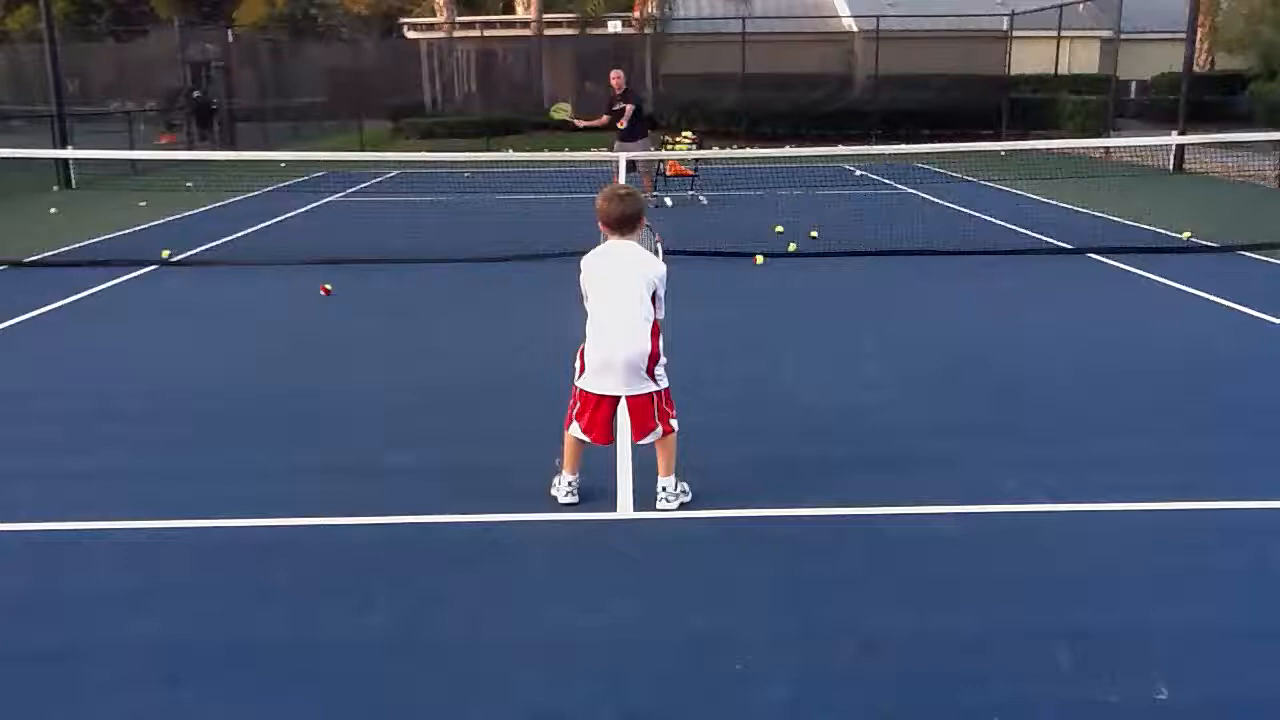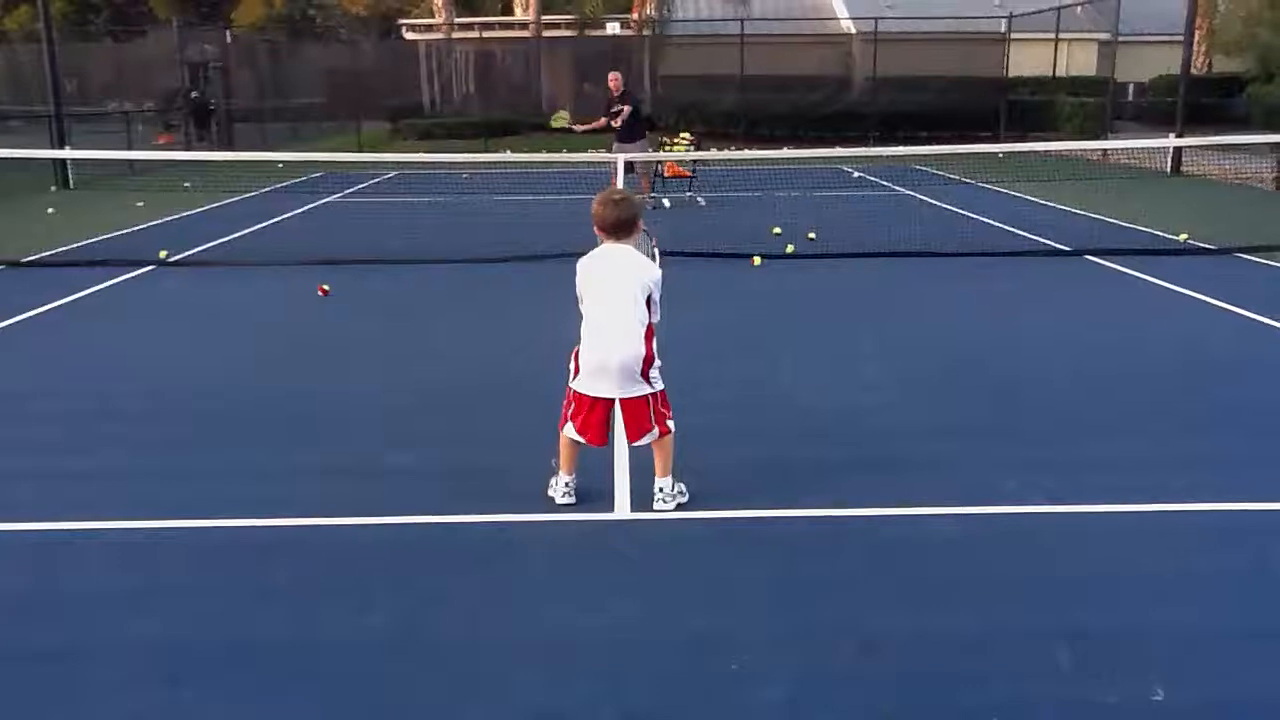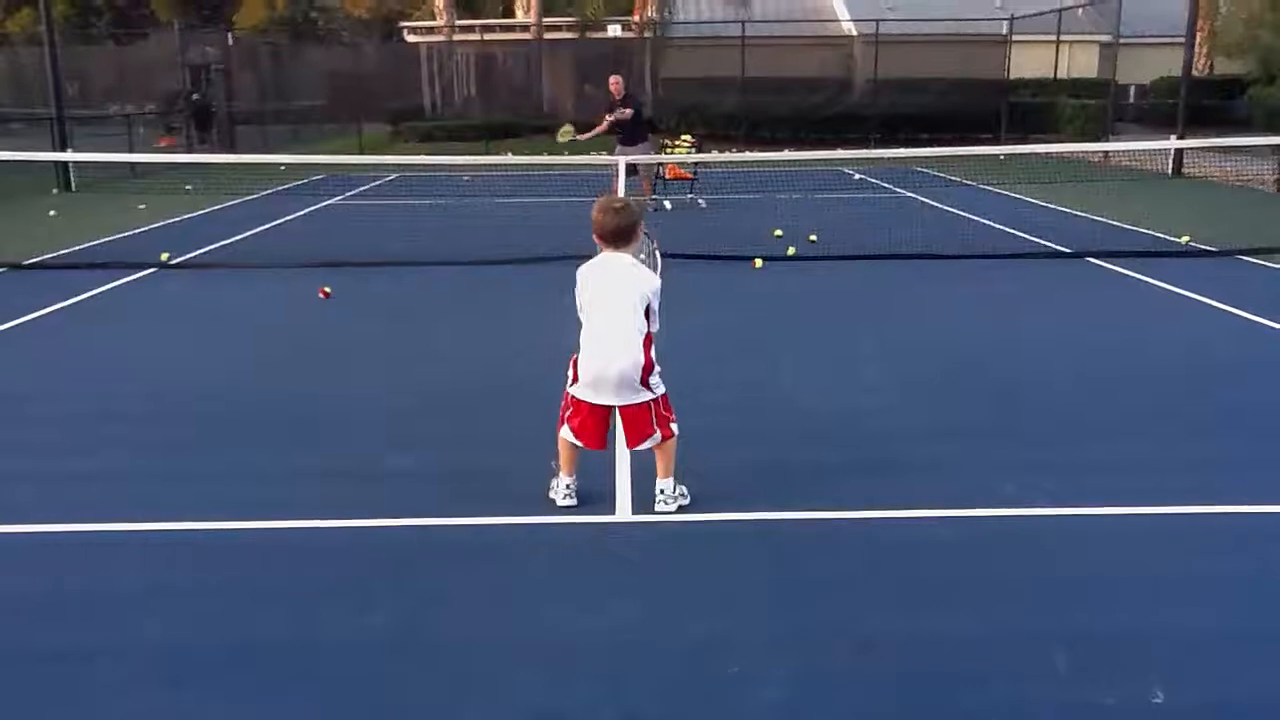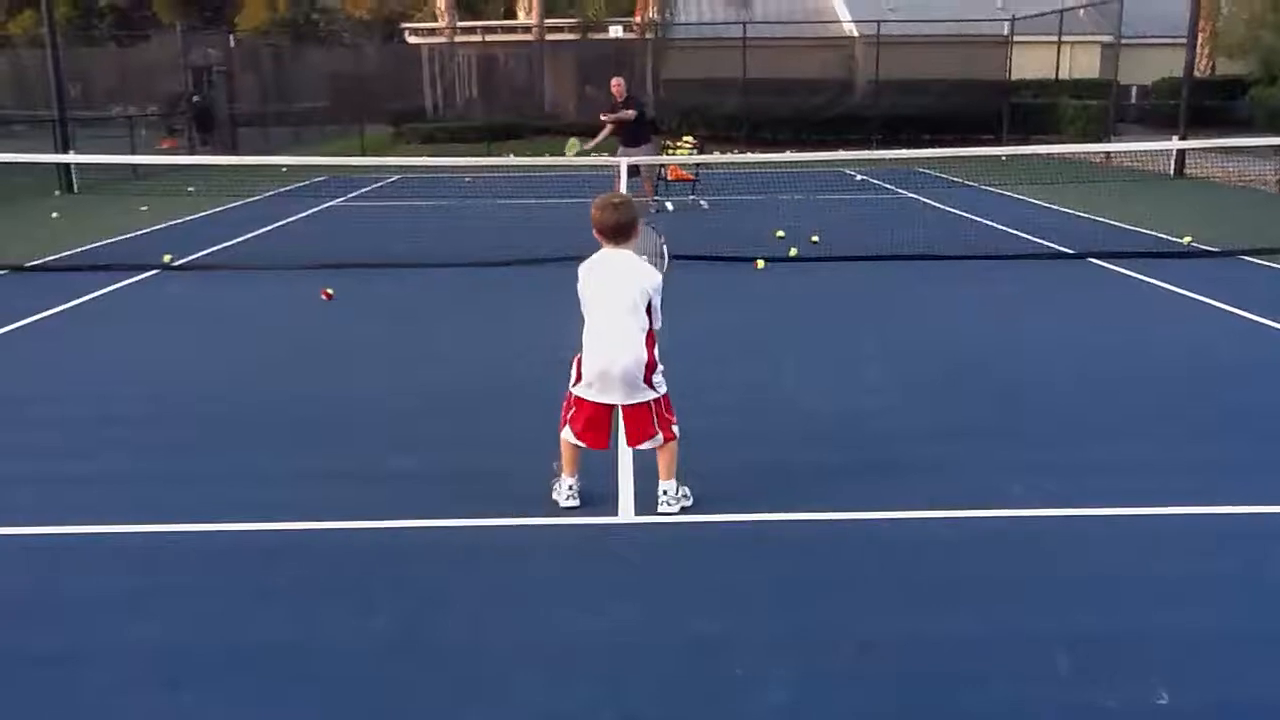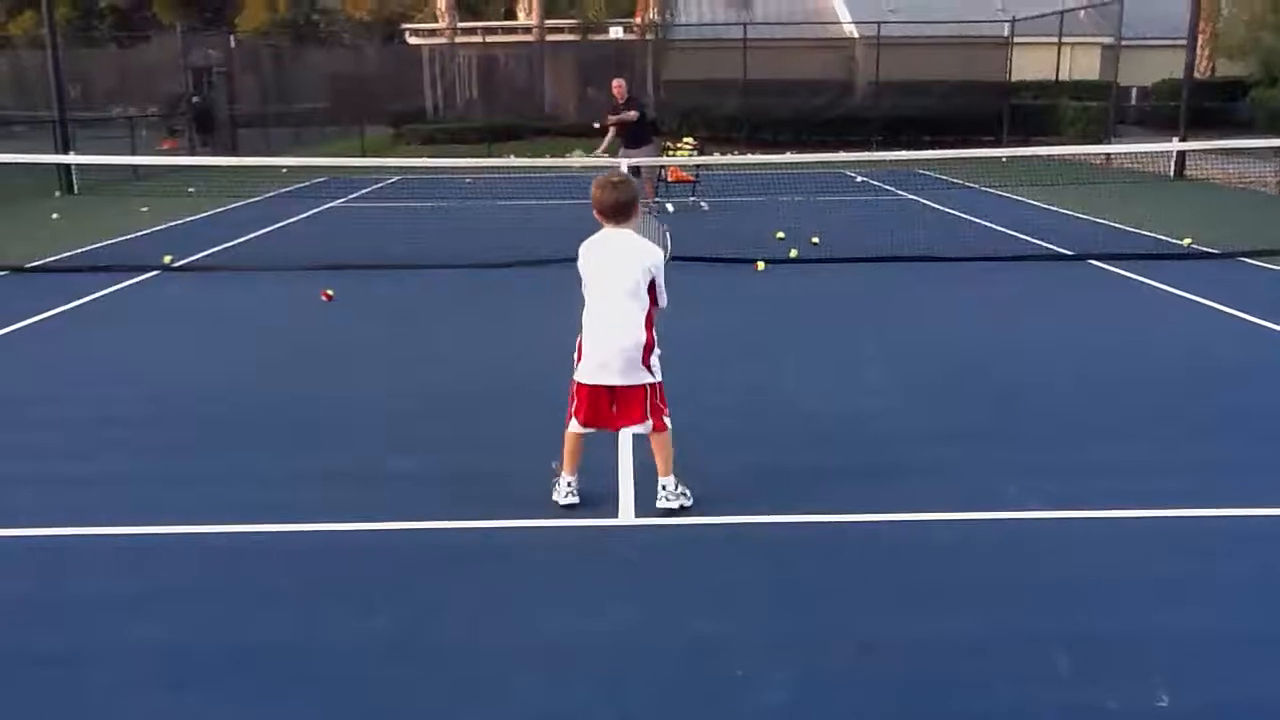
dt=0.1s
person 1, frame 1
left shoulder: (589, 262)
right shoulder: (655, 265)
right elbow: (657, 314)
left hip: (598, 355)
right hip: (640, 358)
left knee: (578, 419)
right knee: (664, 421)
left ankle: (567, 483)
right ankle: (668, 488)
person 1, frame 2
left shoulder: (585, 265)
right shoulder: (649, 269)
right elbow: (652, 318)
left hip: (592, 358)
right hip: (635, 361)
left knee: (573, 421)
right knee: (660, 423)
left ankle: (564, 484)
right ankle: (665, 489)
person 1, frame 3
left shoulder: (584, 273)
right shoulder: (648, 280)
right elbow: (651, 327)
left hip: (591, 366)
right hip: (635, 367)
left knee: (570, 422)
right knee: (663, 426)
left ankle: (565, 486)
right ankle: (666, 491)
person 1, frame 4
left shoulder: (586, 269)
right shoulder: (649, 275)
right elbow: (653, 324)
left hip: (595, 365)
right hip: (638, 366)
left knee: (572, 423)
right knee: (665, 427)
left ankle: (567, 487)
right ankle: (669, 492)
person 1, frame 5
left shoulder: (586, 249)
right shoulder: (651, 253)
right elbow: (655, 306)
left hip: (594, 348)
right hip: (636, 350)
left knee: (579, 417)
right knee: (657, 418)
left ankle: (567, 484)
right ankle: (668, 487)
